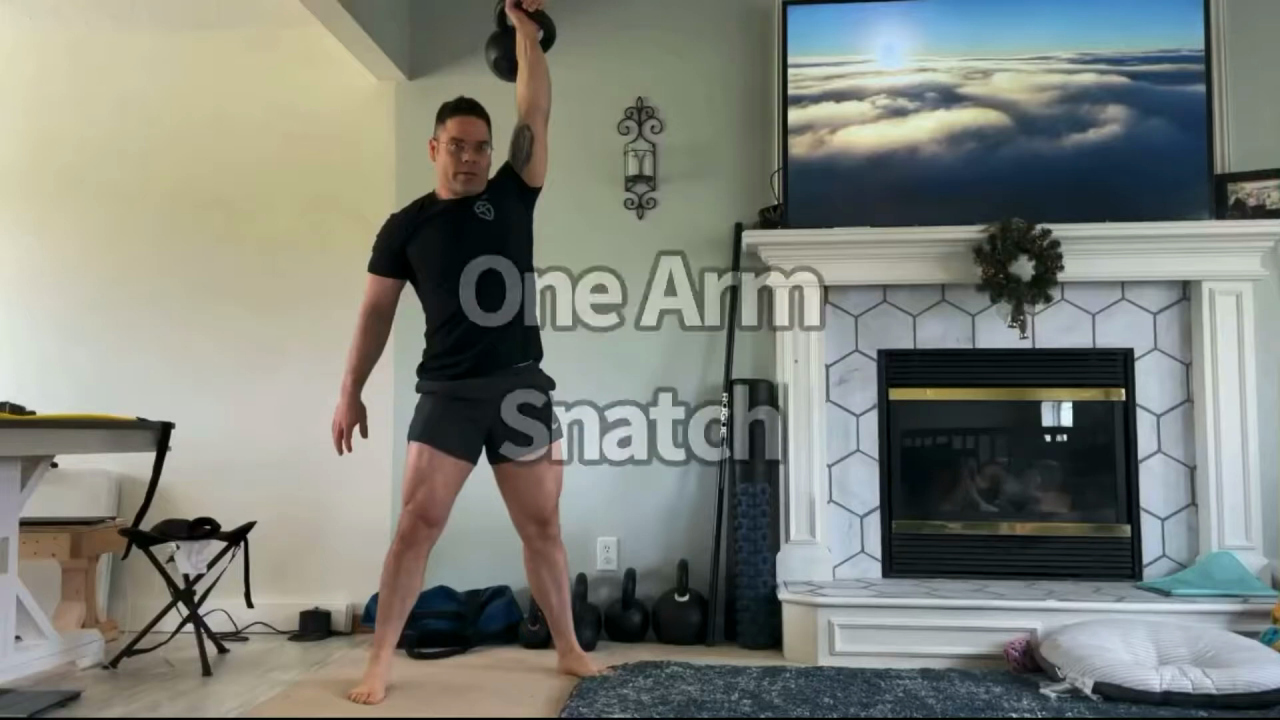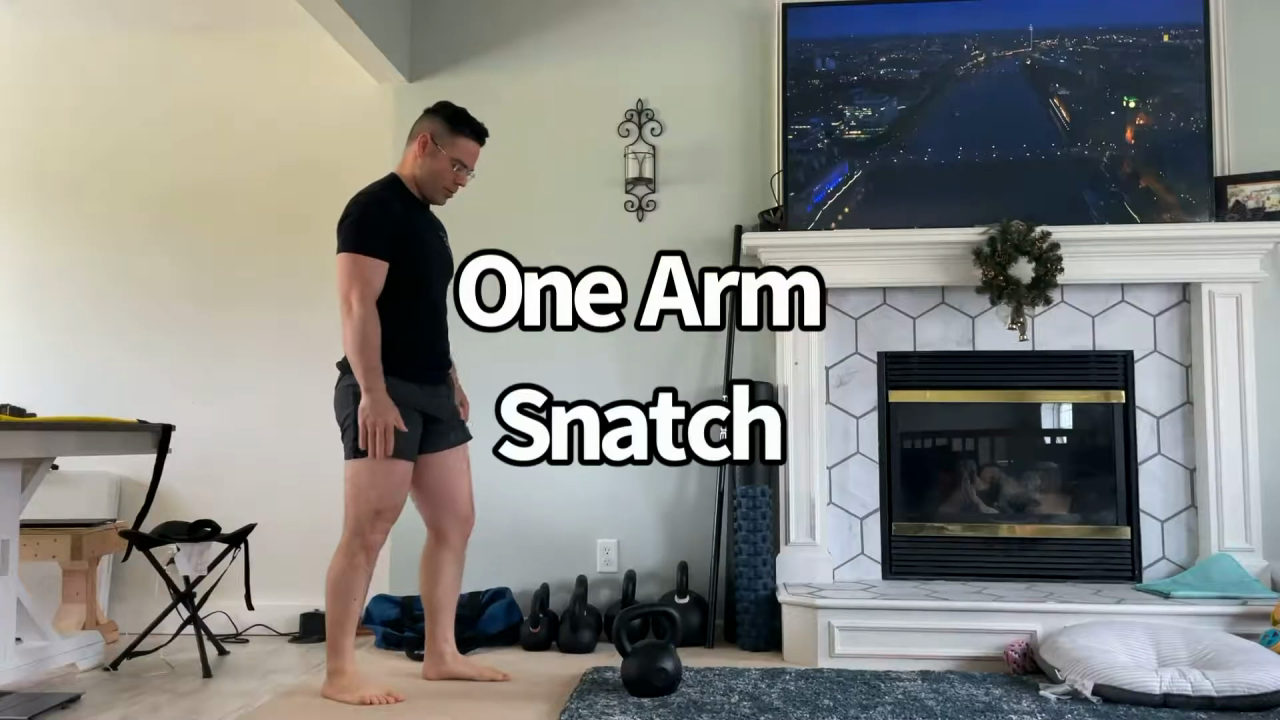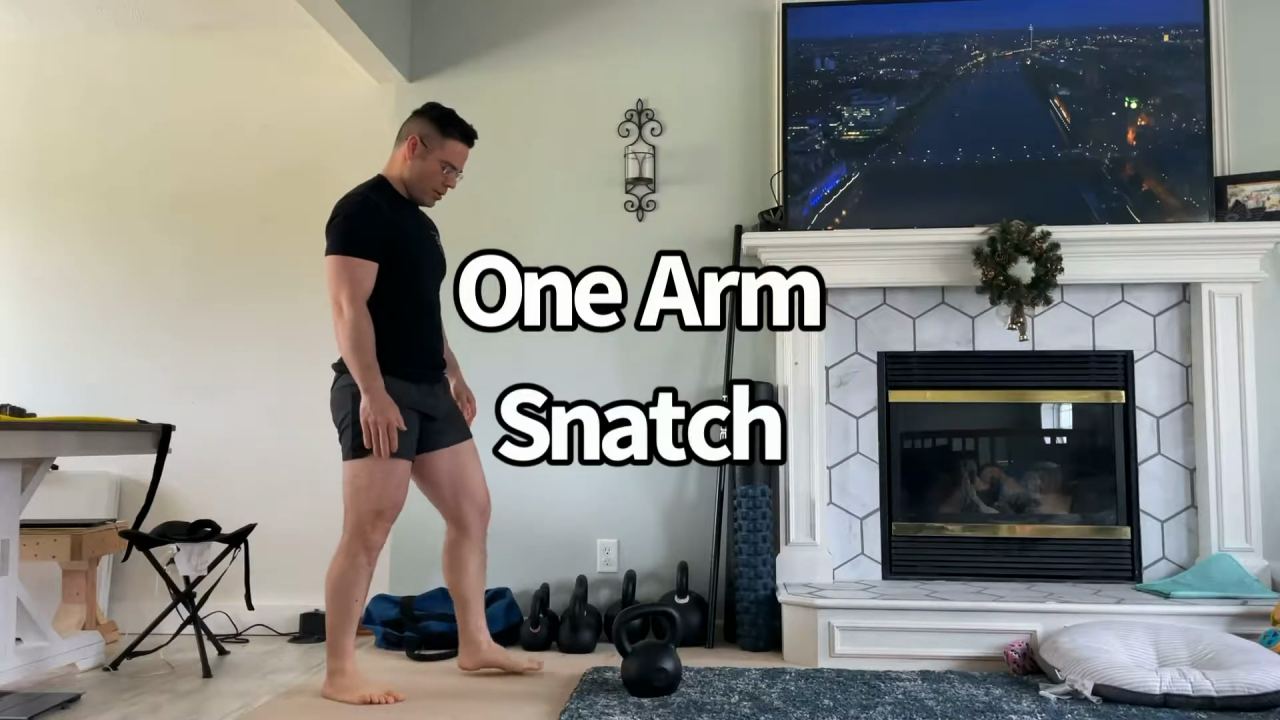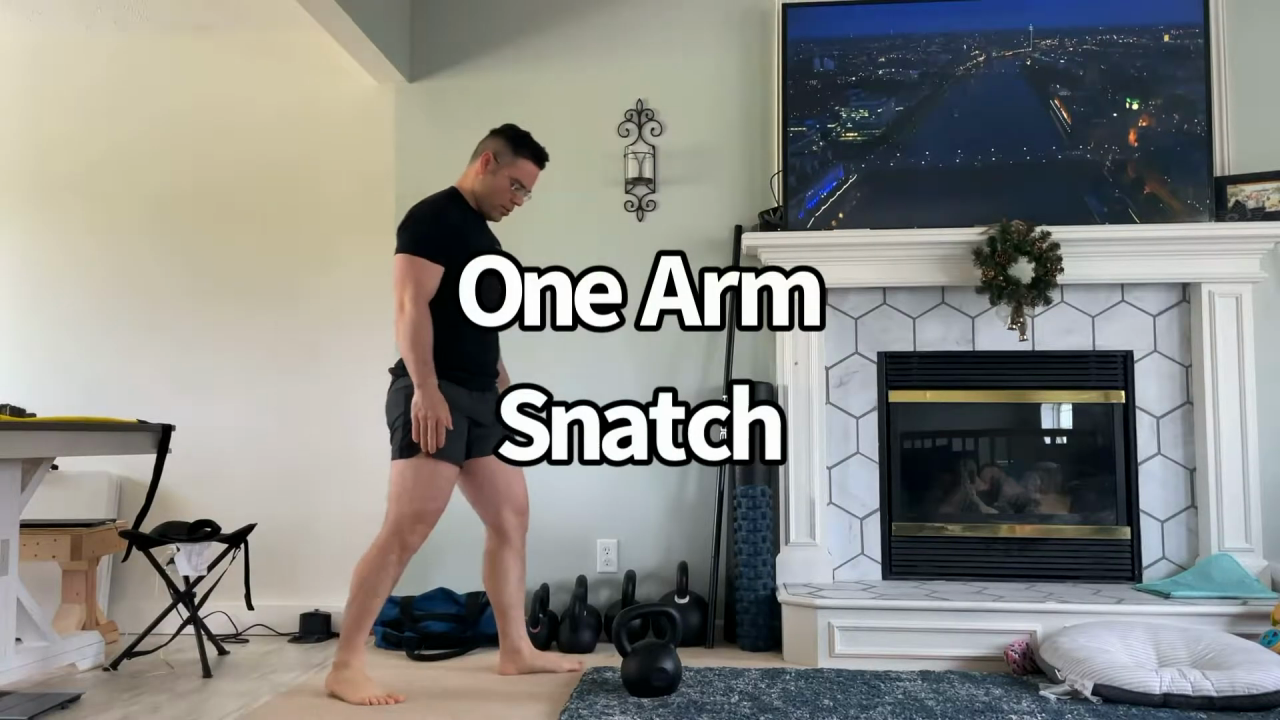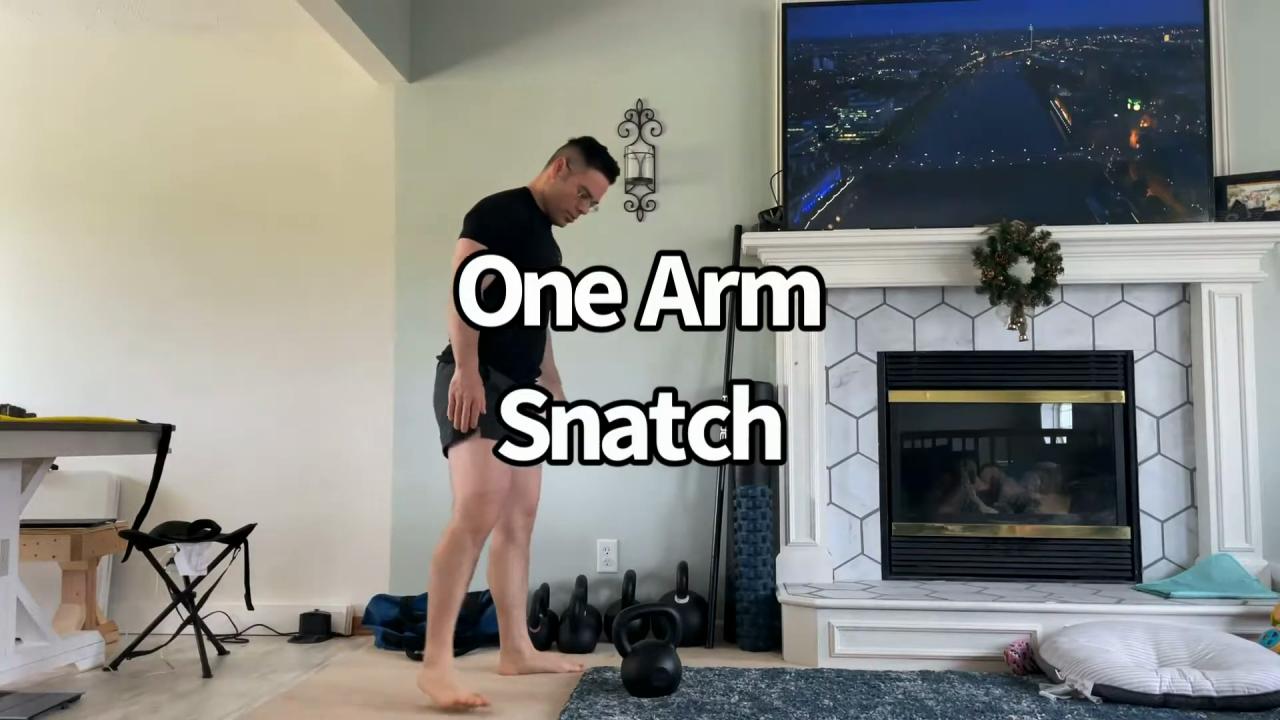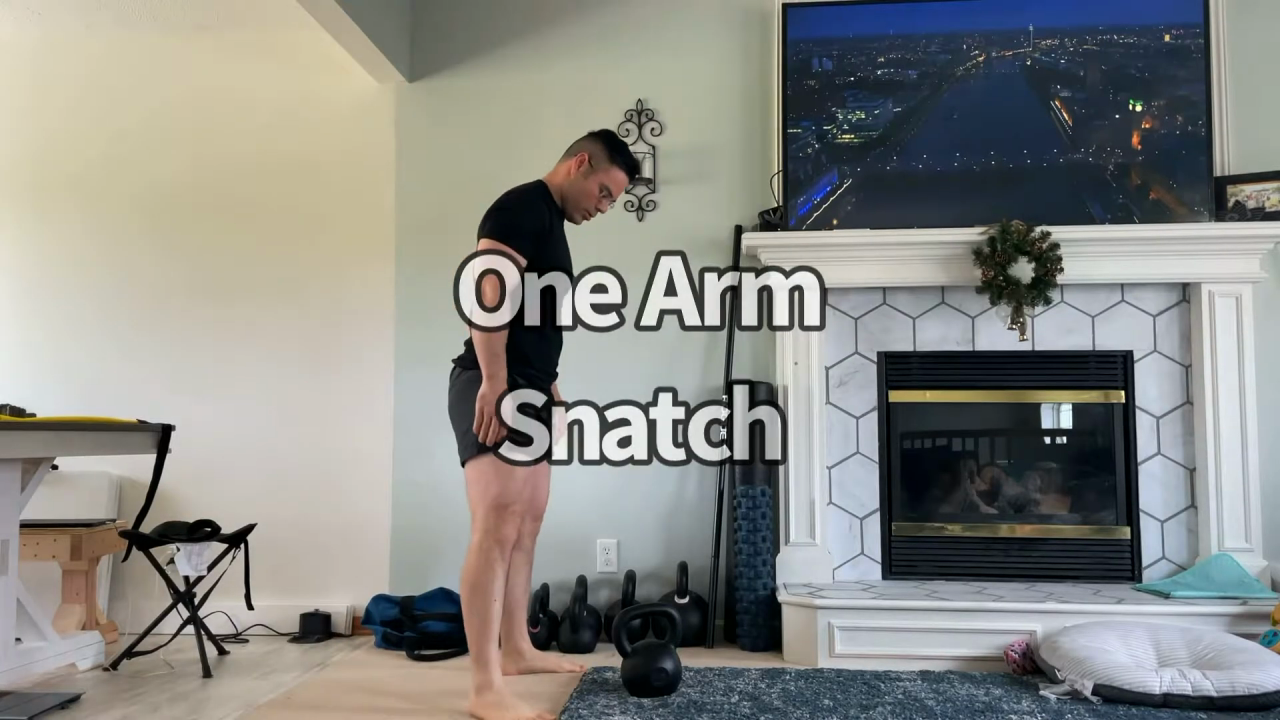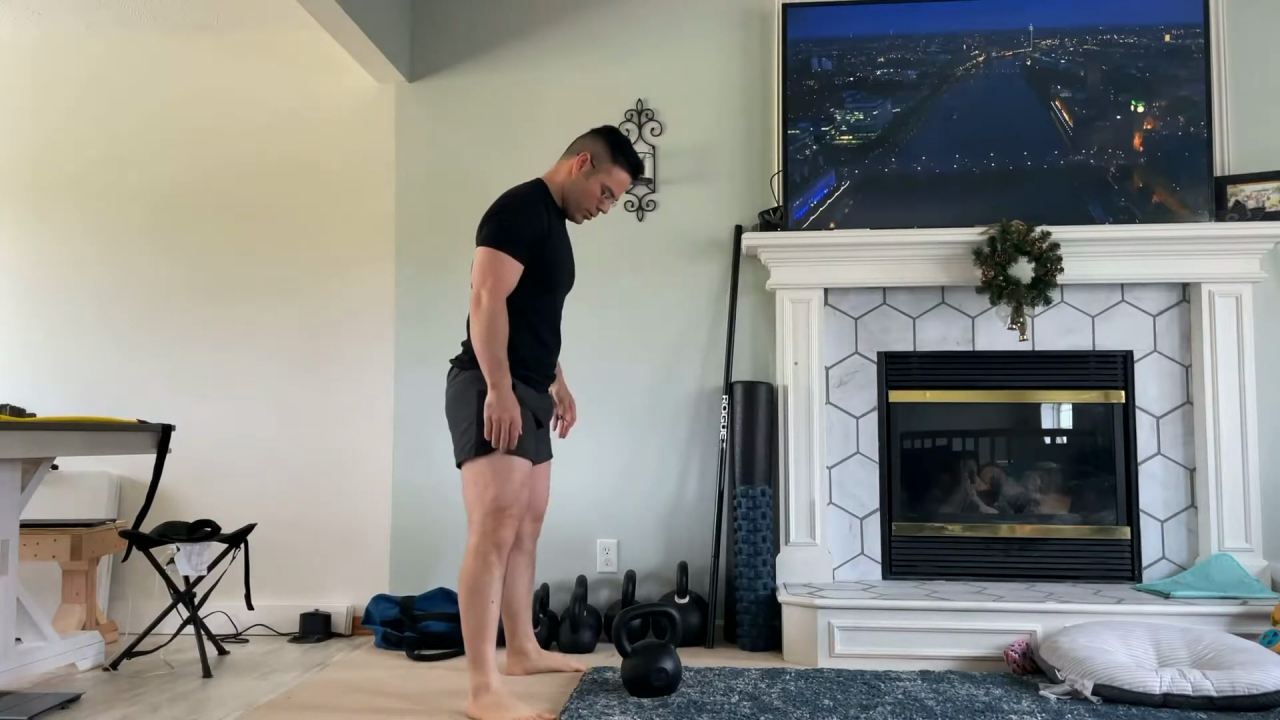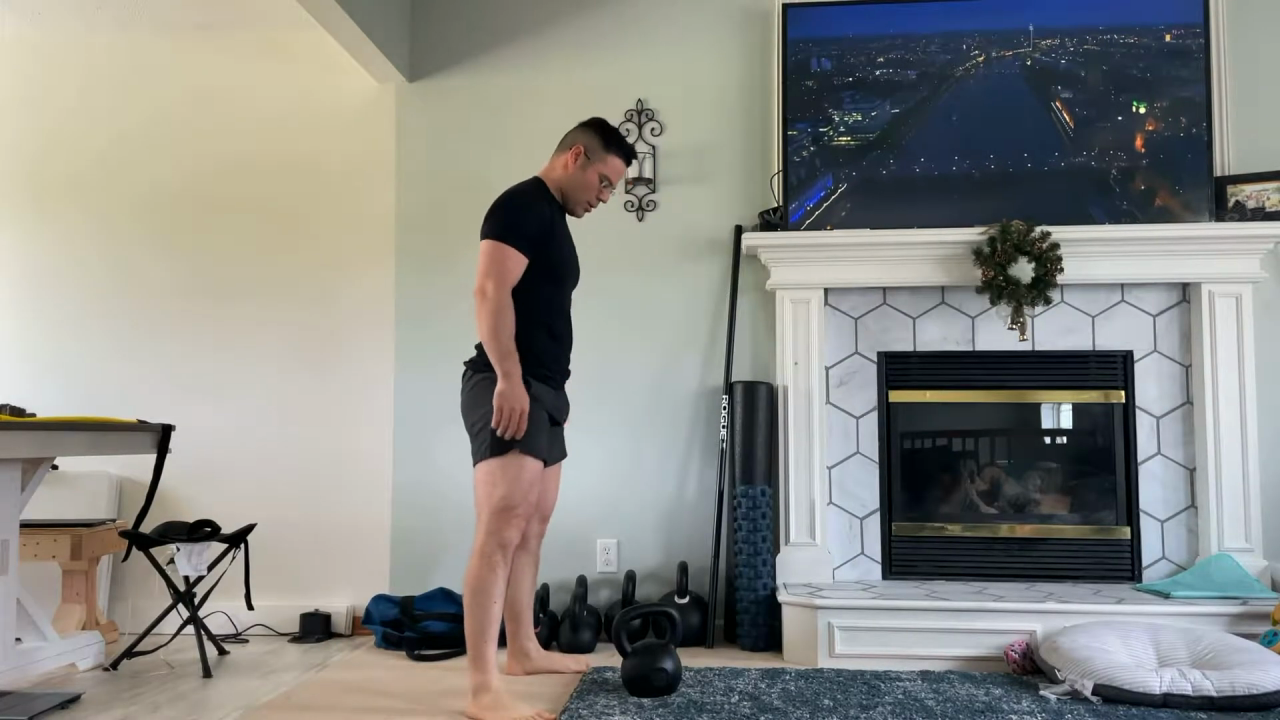
dt=0.4s
person 1, frame 1
left shoulder: (512, 196)
right shoulder: (406, 226)
left elbow: (536, 112)
right elbow: (376, 311)
right wrist: (351, 392)
left hip: (521, 388)
right hip: (448, 394)
left knee: (542, 526)
right knee: (417, 524)
left ankle: (569, 649)
right ankle: (379, 662)
person 1, frame 2
left shoulder: (430, 224)
right shoulder: (372, 208)
right elbow: (358, 305)
left wrist: (453, 381)
right wrist: (373, 393)
left hip: (432, 396)
right hip: (383, 395)
left knee: (455, 523)
right knee: (367, 531)
left ankle: (441, 653)
right ankle: (339, 672)
person 1, frame 3
left shoulder: (421, 223)
right shoulder: (361, 209)
right elbow: (348, 307)
left wrist: (454, 376)
right wrist: (372, 394)
left hip: (429, 393)
right hip: (380, 394)
left knee: (473, 511)
right knee: (367, 533)
left ankle: (476, 645)
right ankle: (339, 671)
person 1, frame 4
left shoulder: (484, 235)
right shoulder: (432, 219)
right elbow: (411, 307)
left wrist: (505, 388)
right wrist: (425, 390)
left hip: (482, 398)
right hip: (436, 397)
left knee: (511, 522)
right knee: (406, 531)
left ankle: (516, 649)
right ankle: (347, 665)
person 1, frame 5
left shoulder: (545, 240)
right shoulder: (500, 213)
right elbow: (463, 291)
left wrist: (554, 388)
right wrist: (466, 370)
left hip: (517, 390)
right hip: (477, 384)
left knee: (517, 521)
right knee: (477, 513)
left ankle: (516, 648)
right ankle: (437, 661)
person 1, frame 6
left shoulder: (550, 224)
right shoulder: (520, 208)
right elbow: (489, 295)
left wrist: (550, 390)
right wrist: (494, 383)
left hip: (527, 392)
right hip: (494, 390)
left knee: (525, 526)
right knee: (497, 529)
left ankle: (516, 650)
person 1, frame 7
left shoulder: (554, 223)
right shoulder: (519, 209)
right elbow: (487, 302)
left wrist: (558, 384)
right wrist: (498, 390)
left hip: (529, 396)
right hip: (492, 394)
left knee: (526, 528)
right knee: (493, 534)
left ankle: (524, 649)
person 1, frame 8
left shoulder: (552, 218)
right shoulder: (521, 205)
right elbow: (490, 292)
right wrist: (508, 379)
left hip: (540, 394)
right hip: (510, 393)
left knee: (531, 530)
right knee: (500, 534)
left ankle: (524, 650)
